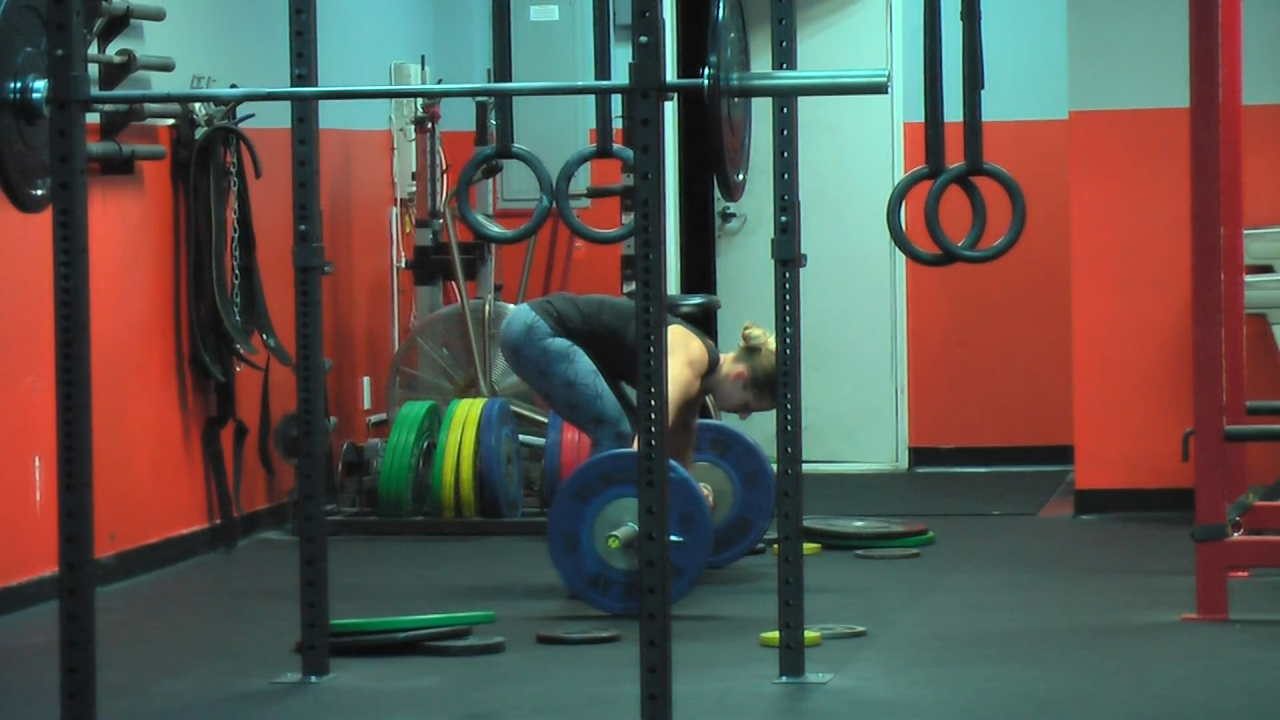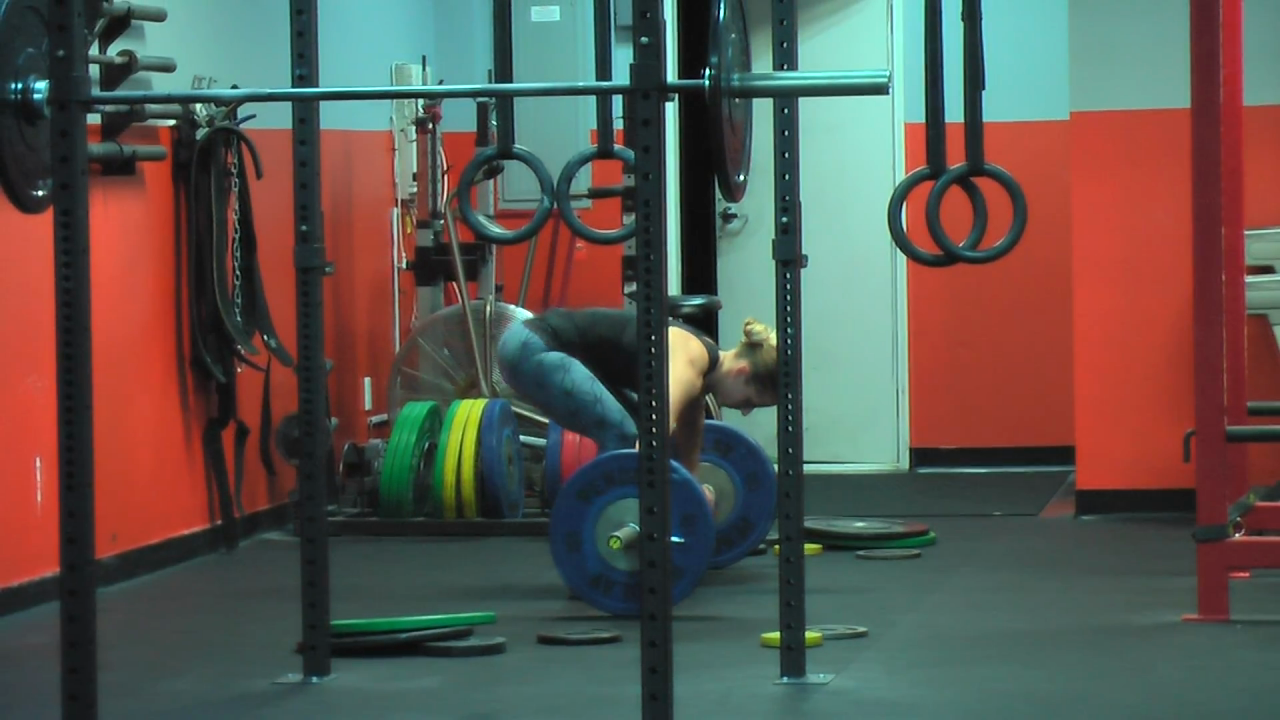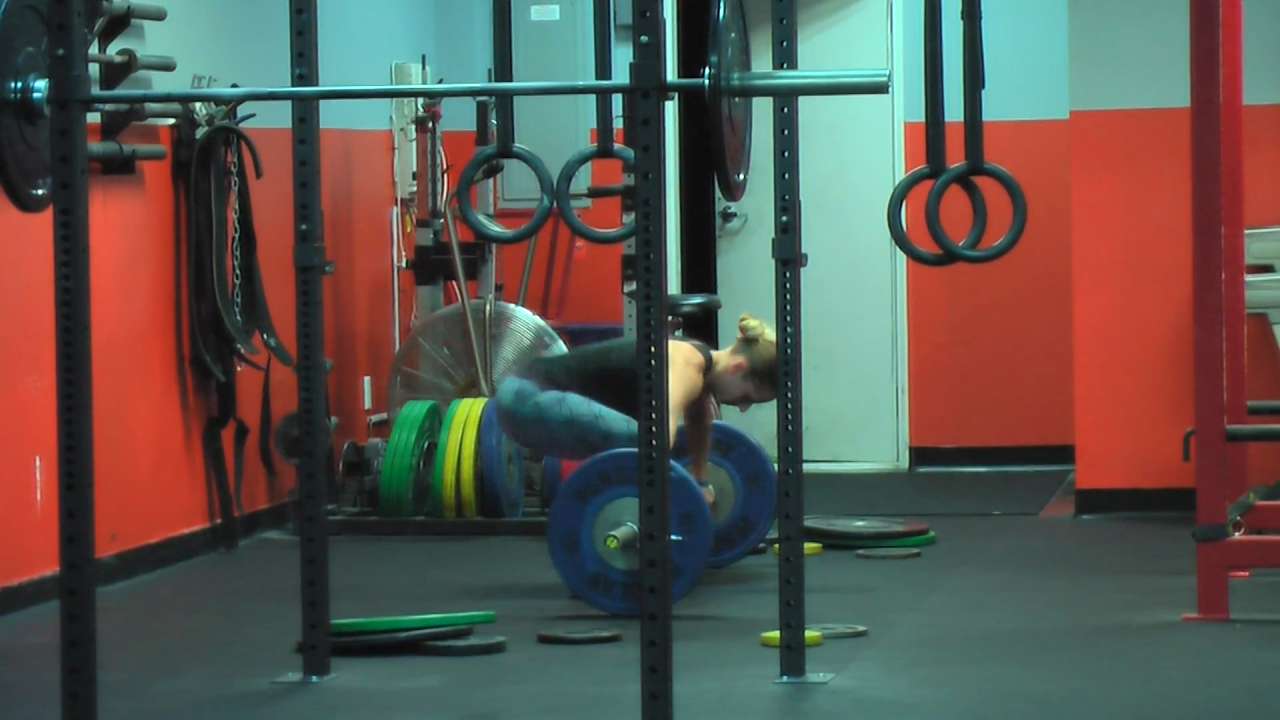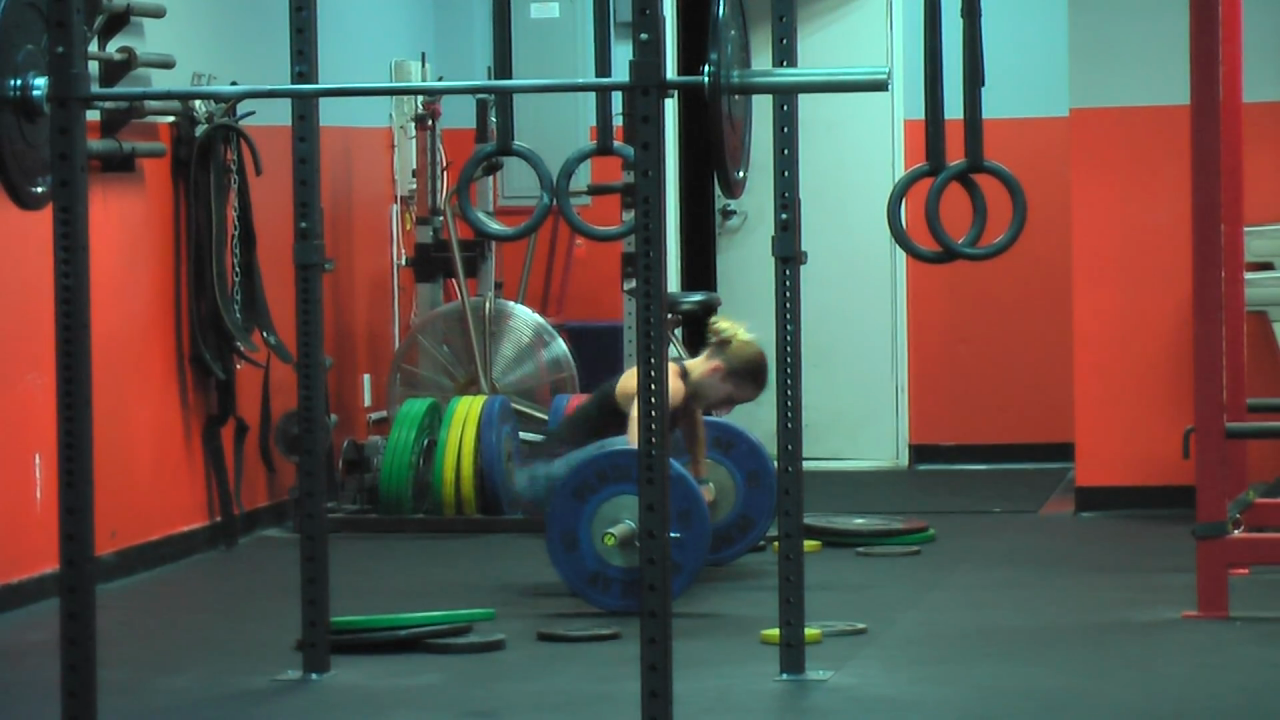
dt=0.2s
person 1, frame 1
left shoulder: (703, 365)
right shoulder: (690, 361)
left elbow: (680, 428)
left hip: (546, 329)
right hip: (535, 330)
left knee: (617, 434)
right knee: (614, 436)
person 1, frame 2
left shoulder: (704, 361)
right shoulder: (690, 360)
left elbow: (688, 431)
left hip: (545, 346)
right hip: (531, 346)
left knee: (622, 435)
right knee: (620, 436)
person 1, frame 3
left shoulder: (700, 366)
right shoulder: (687, 366)
left elbow: (699, 426)
left wrist: (699, 484)
left hip: (541, 393)
right hip: (526, 396)
right knee: (631, 440)
person 1, frame 4
left shoulder: (688, 380)
right shoulder: (668, 381)
left elbow: (691, 417)
right elbow: (642, 420)
left wrist: (700, 483)
right hip: (539, 478)
